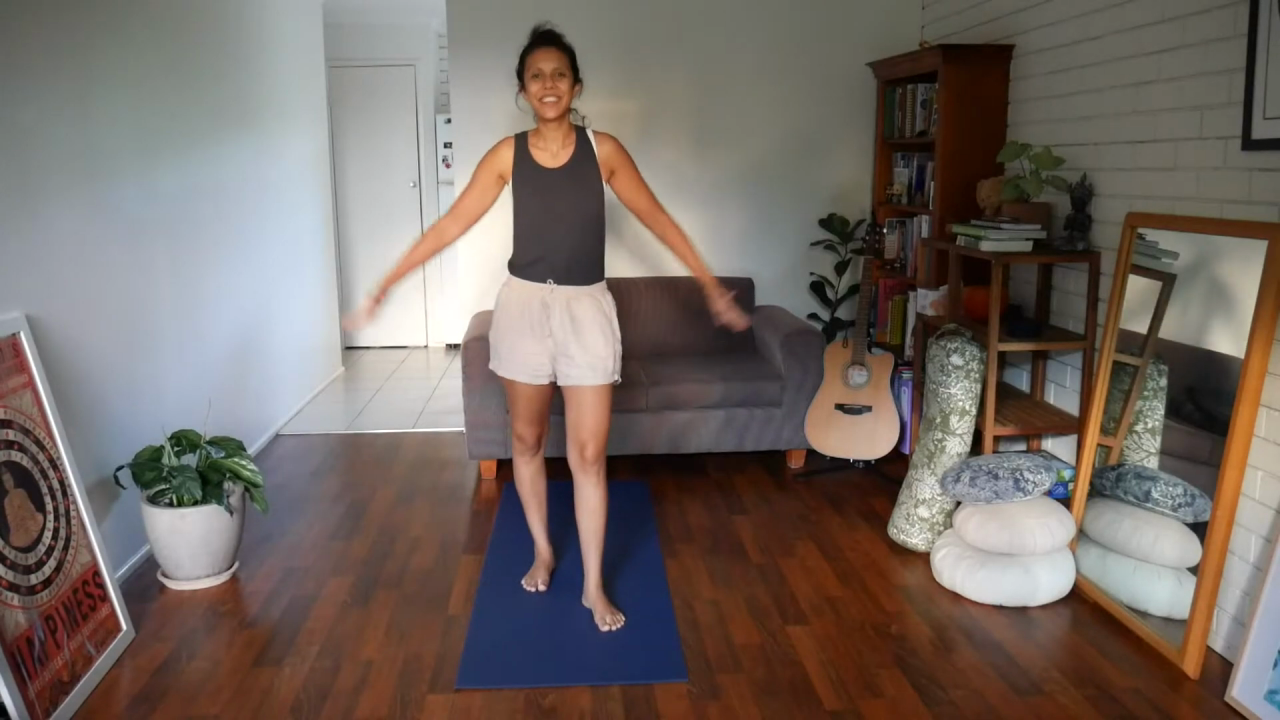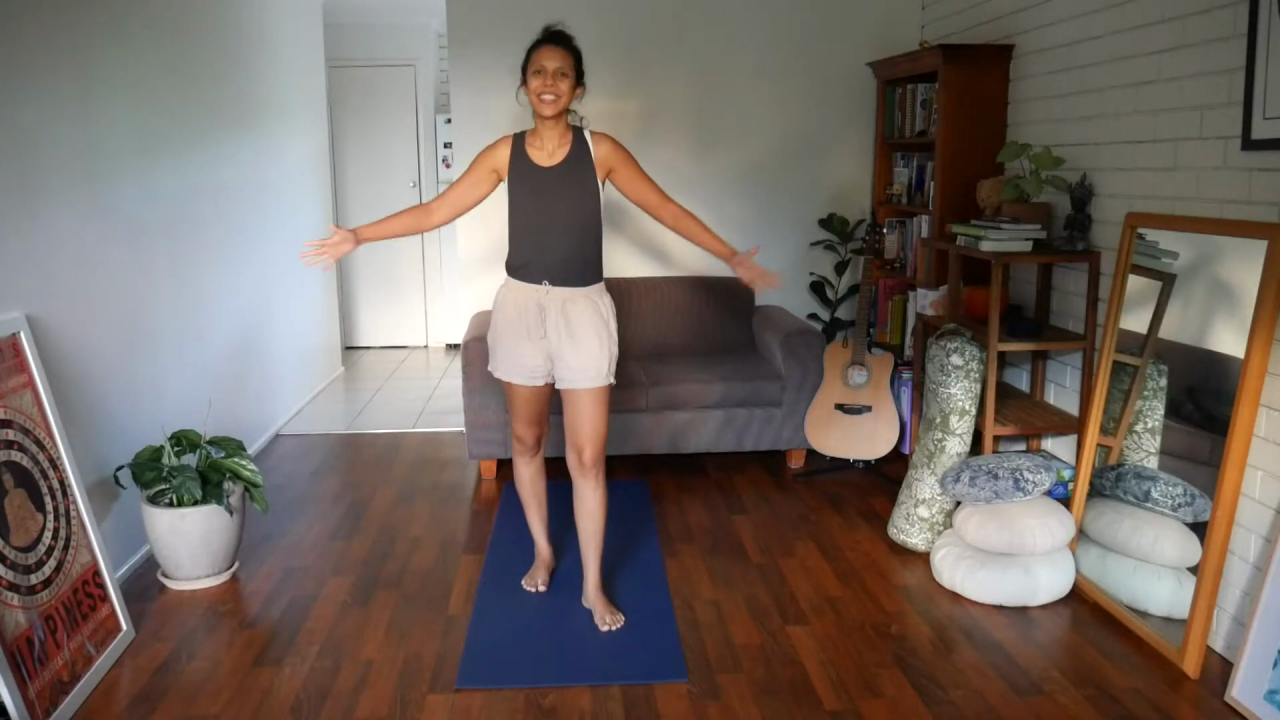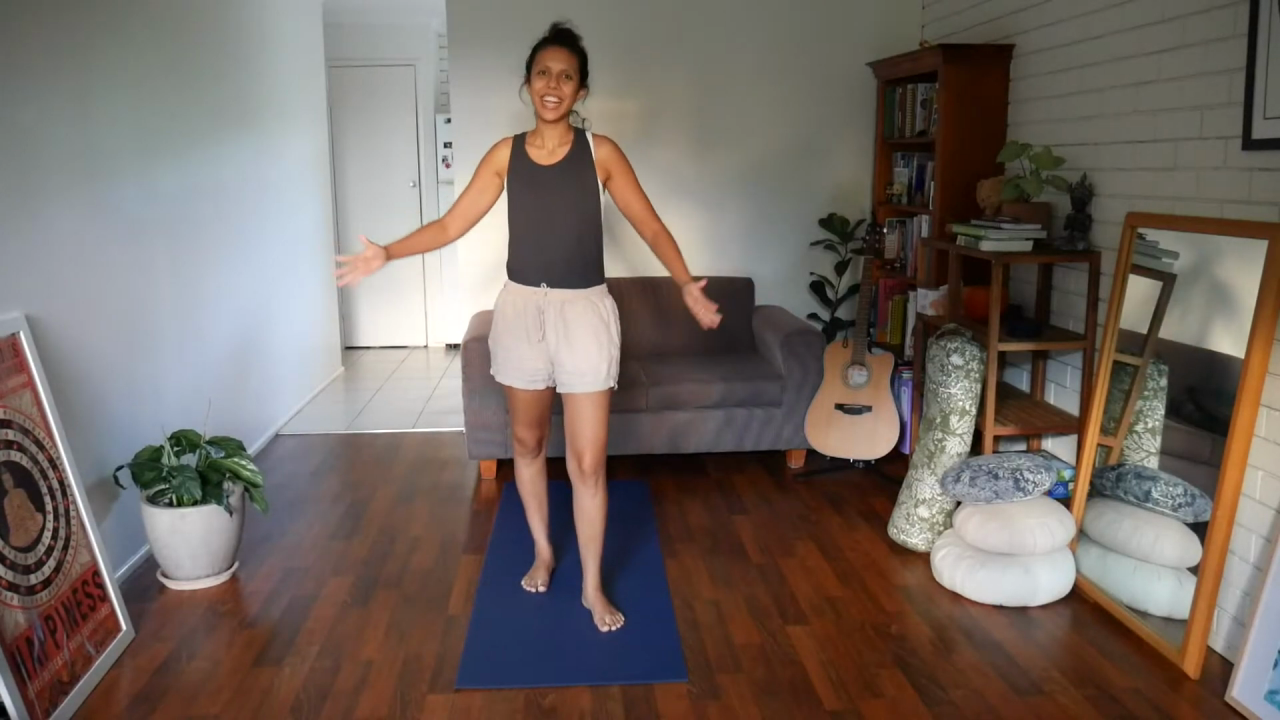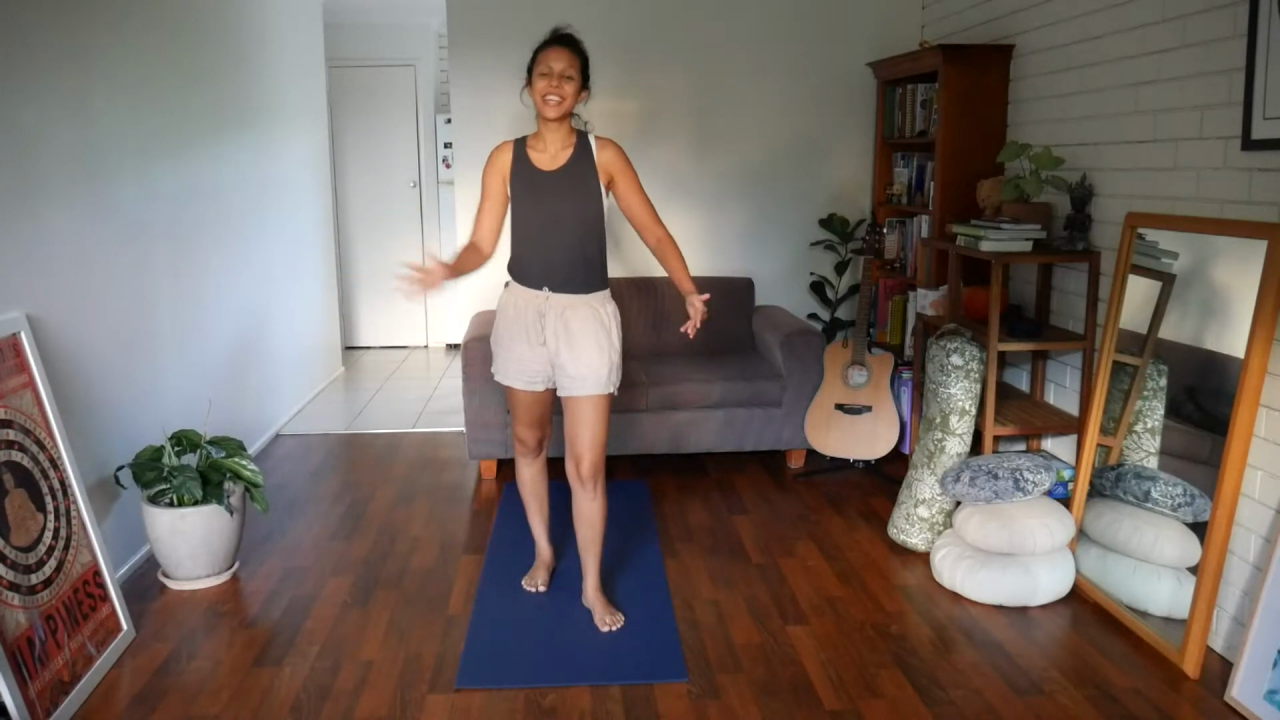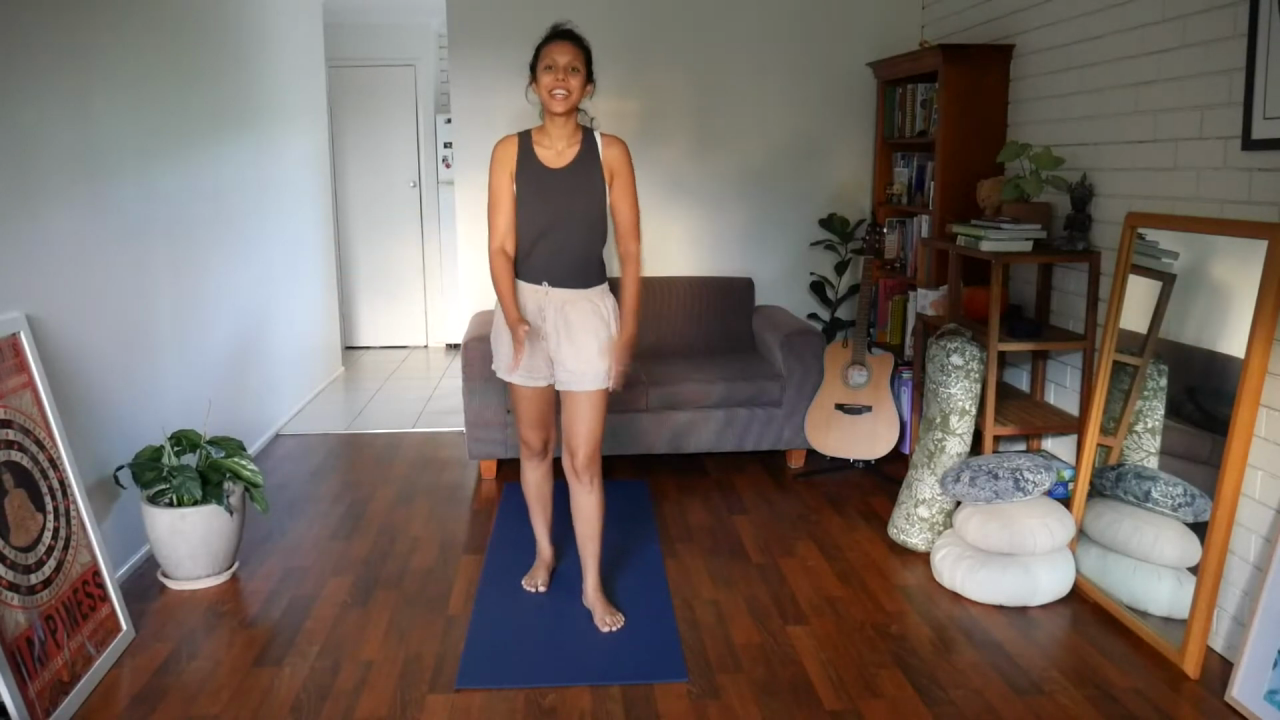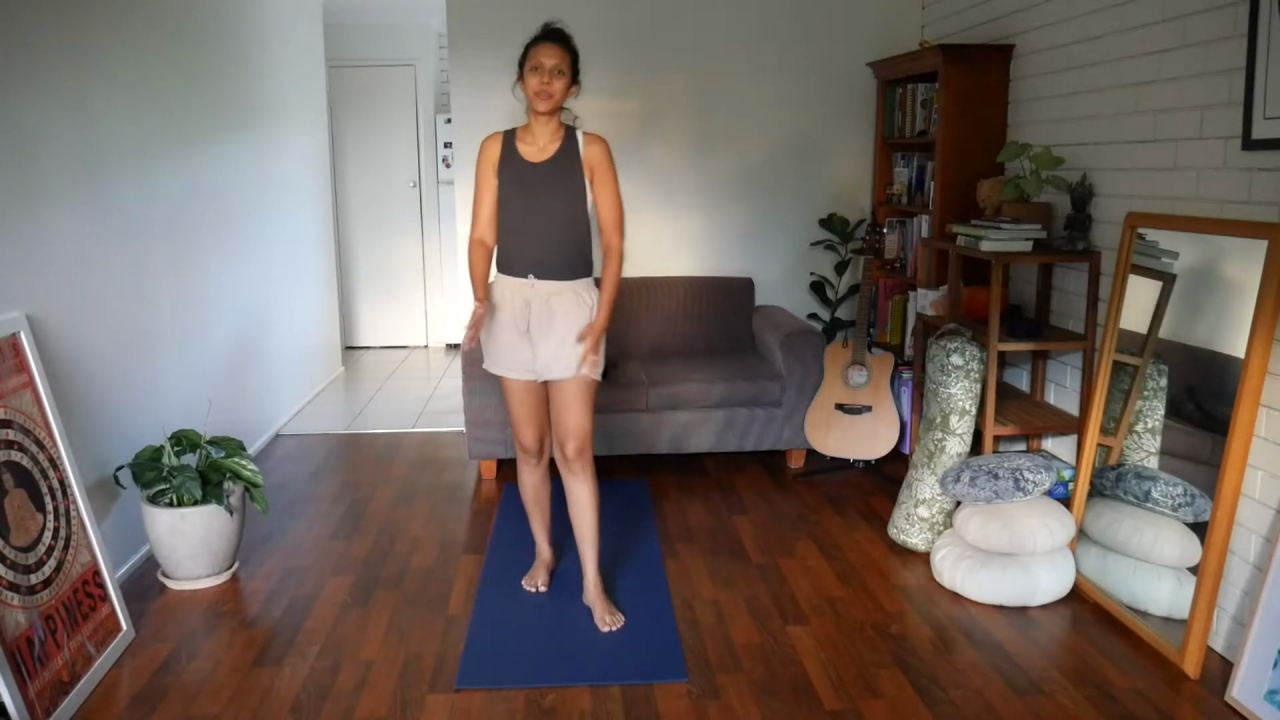
dt=0.3s
person 1, frame 1
left shoulder: (603, 149)
right shoulder: (506, 154)
left elbow: (656, 218)
right elbow: (451, 225)
left wrist: (710, 285)
right wrist: (386, 284)
left hip: (587, 308)
right hip: (524, 306)
left knee: (589, 453)
right knee: (526, 439)
left ankle: (594, 584)
right ankle: (542, 551)
person 1, frame 2
left shoulder: (601, 149)
right shoulder: (504, 153)
left elbow: (665, 208)
right elbow: (436, 210)
left wrist: (731, 256)
right wrist: (359, 235)
left hip: (583, 309)
right hip: (521, 308)
left knee: (588, 457)
right knee: (526, 441)
left ankle: (593, 586)
right ankle: (543, 552)
person 1, frame 3
left shoulder: (601, 152)
right shoulder: (505, 154)
left elbow: (649, 225)
right elbow: (452, 224)
left wrist: (687, 284)
right wrist: (386, 253)
left hip: (585, 312)
right hip: (521, 311)
left knee: (587, 462)
right knee: (527, 444)
left ankle: (592, 585)
right ankle: (543, 552)
person 1, frame 4
left shoulder: (605, 156)
right shoulder: (505, 158)
left elbow: (653, 230)
right elbow: (480, 245)
left wrist: (690, 292)
right wrist: (447, 272)
left hip: (586, 316)
right hip: (523, 314)
left knee: (586, 469)
right knee: (528, 444)
left ankle: (592, 587)
right ankle: (543, 552)
person 1, frame 5
left shoulder: (611, 152)
right shoulder: (509, 153)
left elbow: (628, 244)
right elbow: (501, 247)
left wrist: (626, 327)
right wrist: (513, 318)
left hip: (587, 310)
right hip: (526, 309)
left knee: (583, 460)
right knee: (533, 444)
left ankle: (592, 586)
right ankle: (543, 552)
person 1, frame 6
left shoulder: (592, 150)
right shoulder: (495, 148)
left elbow: (612, 240)
right elbow: (482, 236)
left wrist: (602, 317)
right wrist: (480, 298)
left hip: (571, 303)
right hip: (510, 302)
left knee: (574, 450)
right knee: (529, 444)
left ankle: (593, 583)
right ankle: (543, 553)
